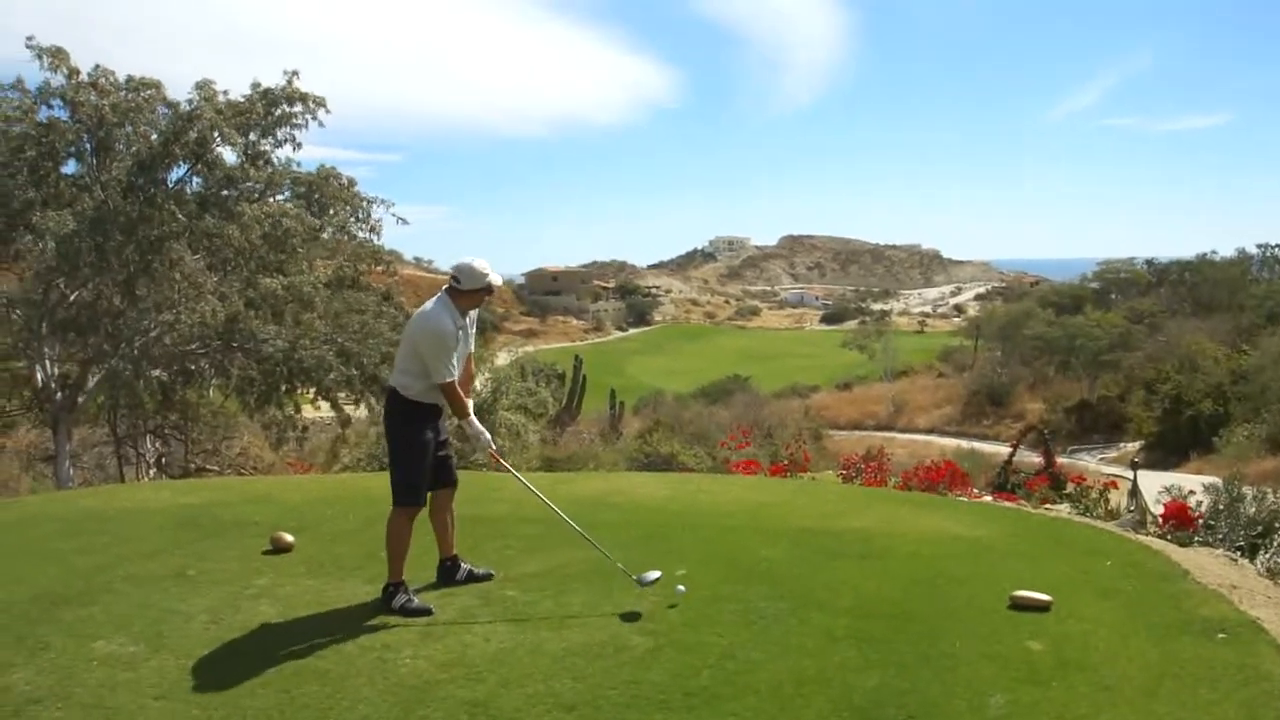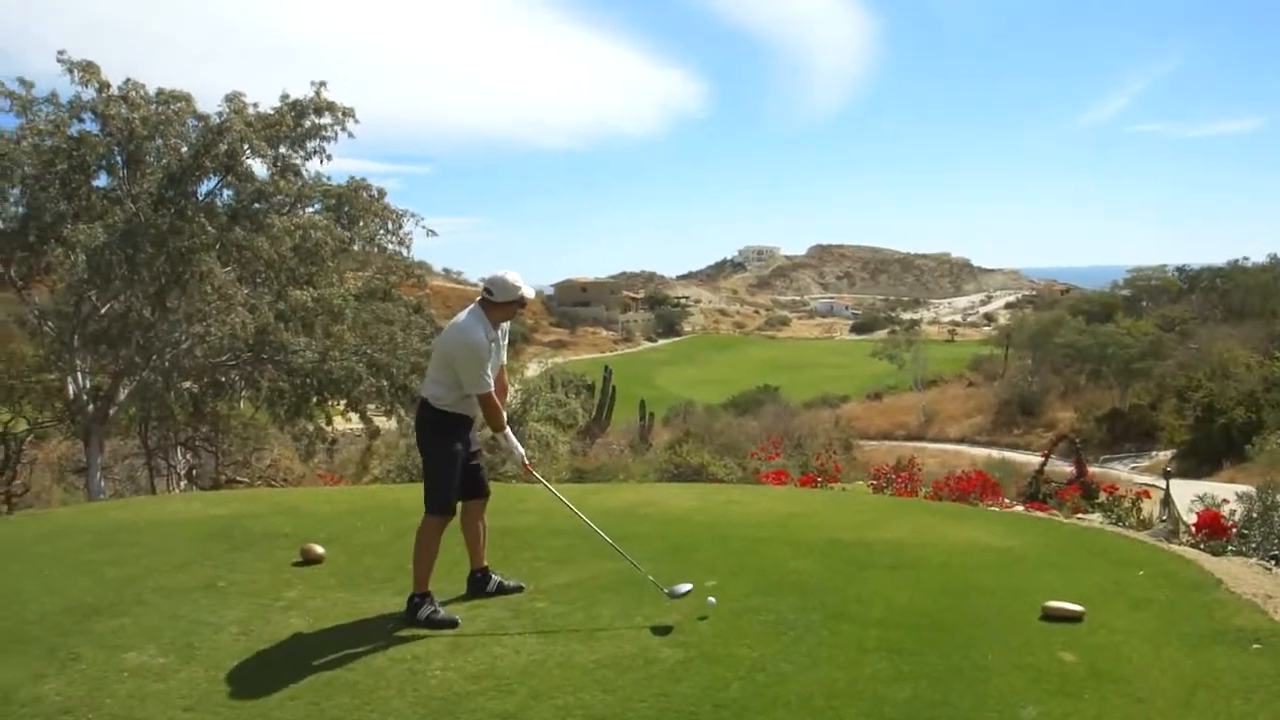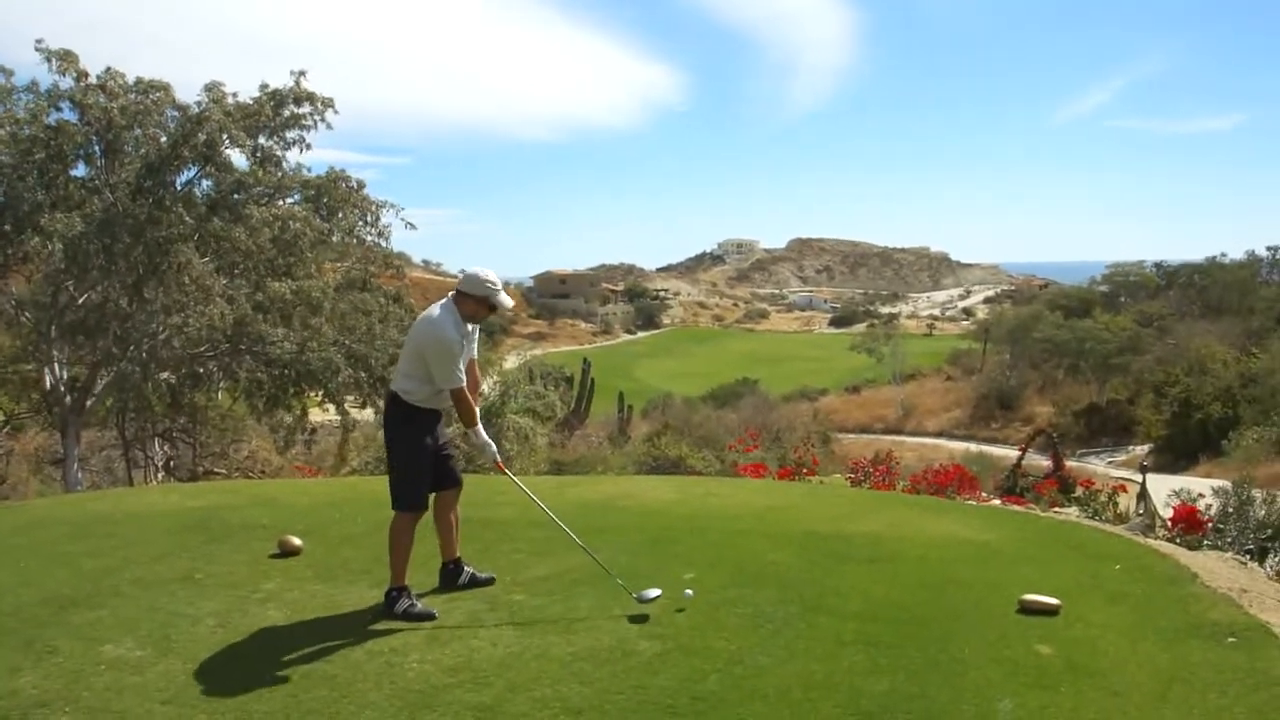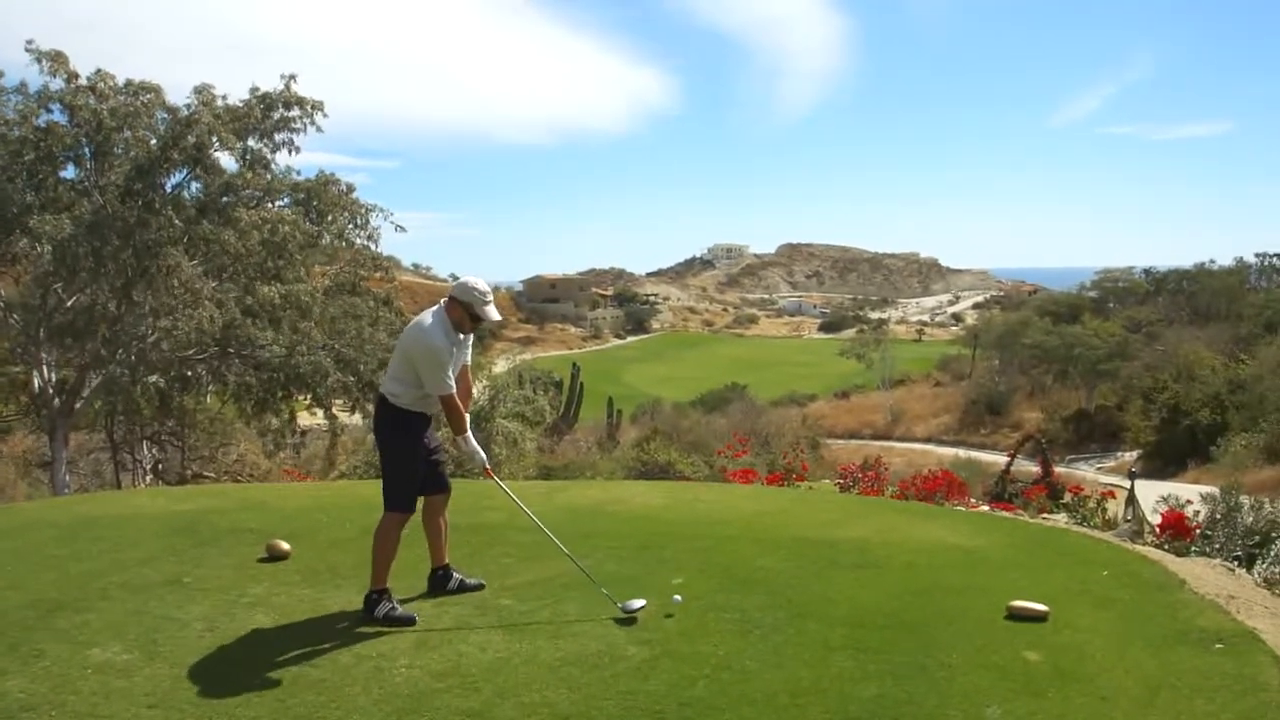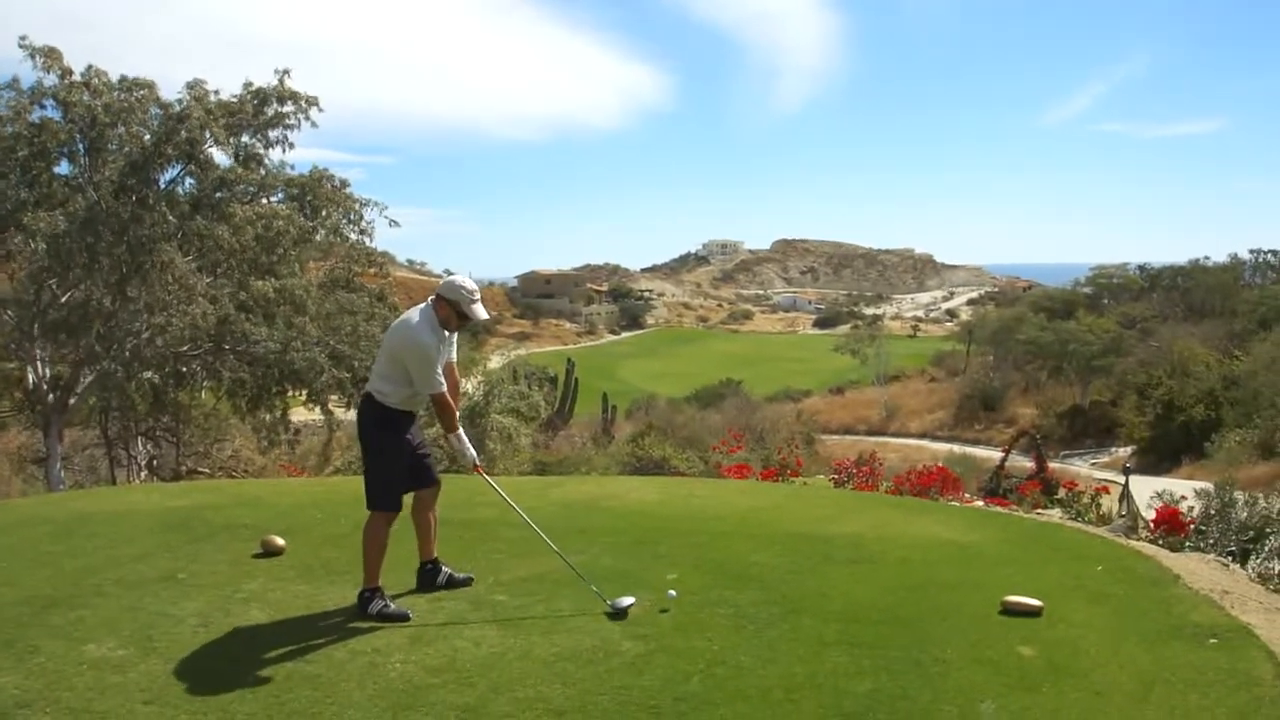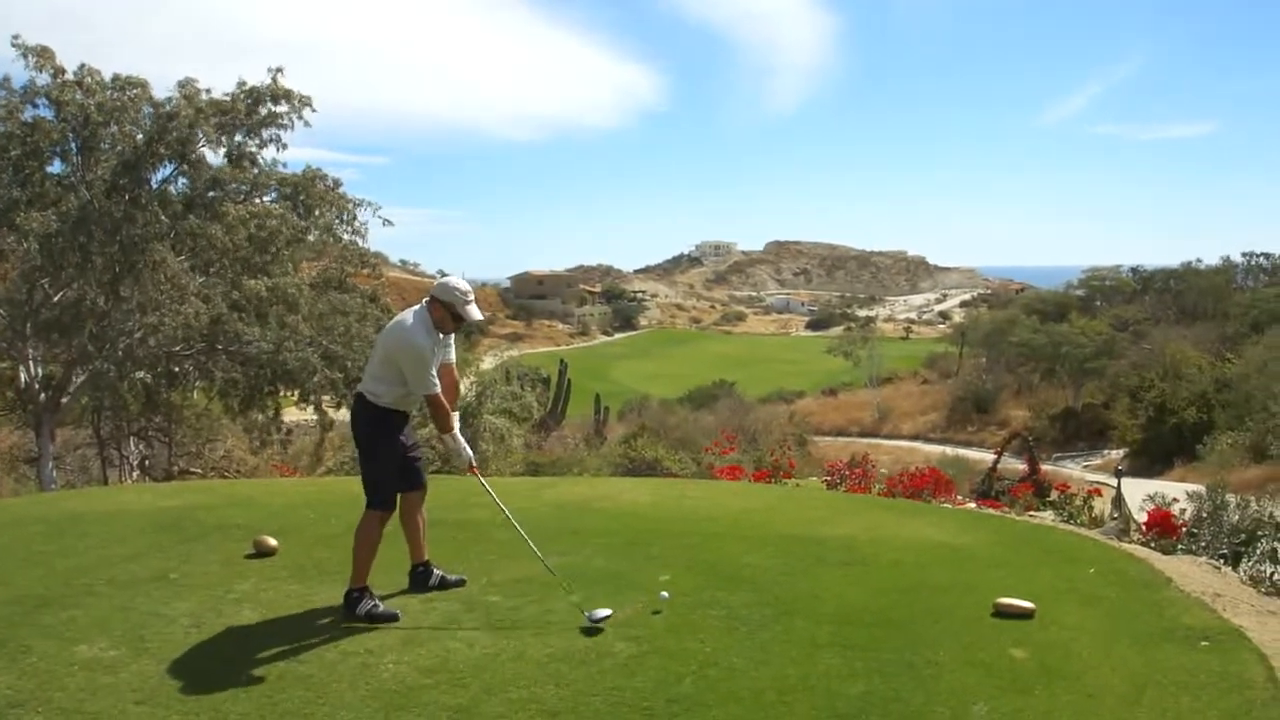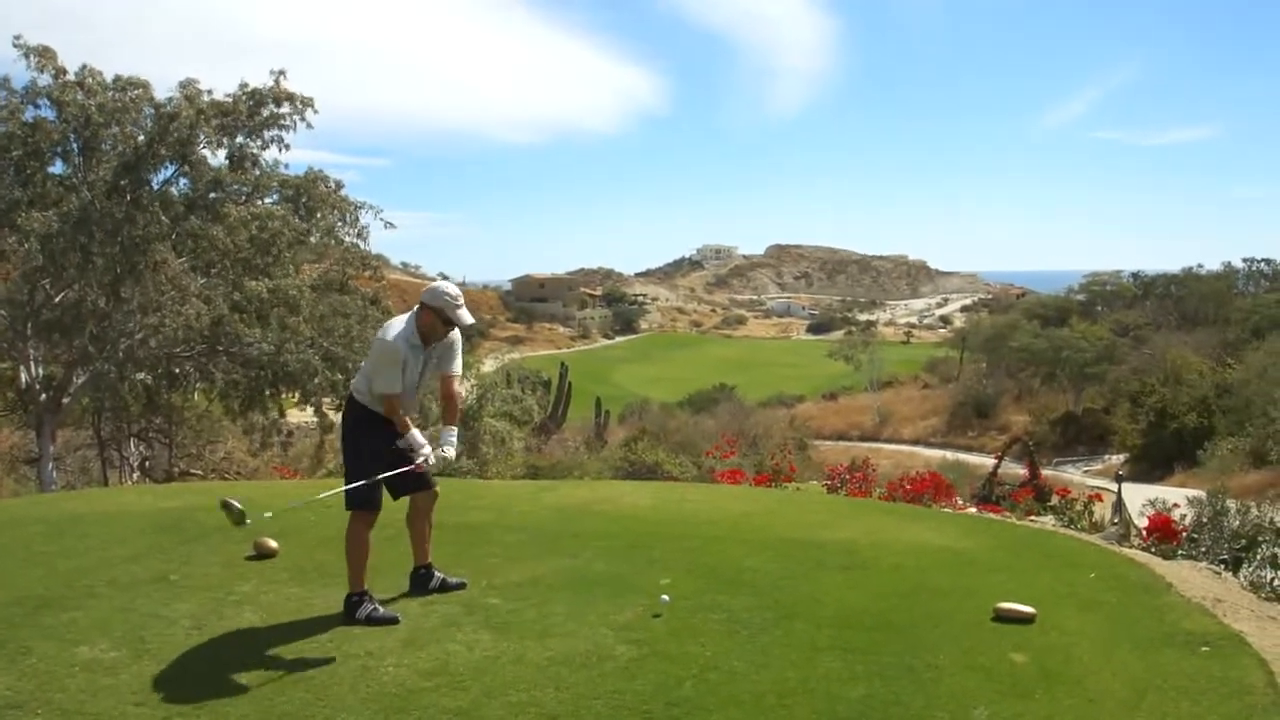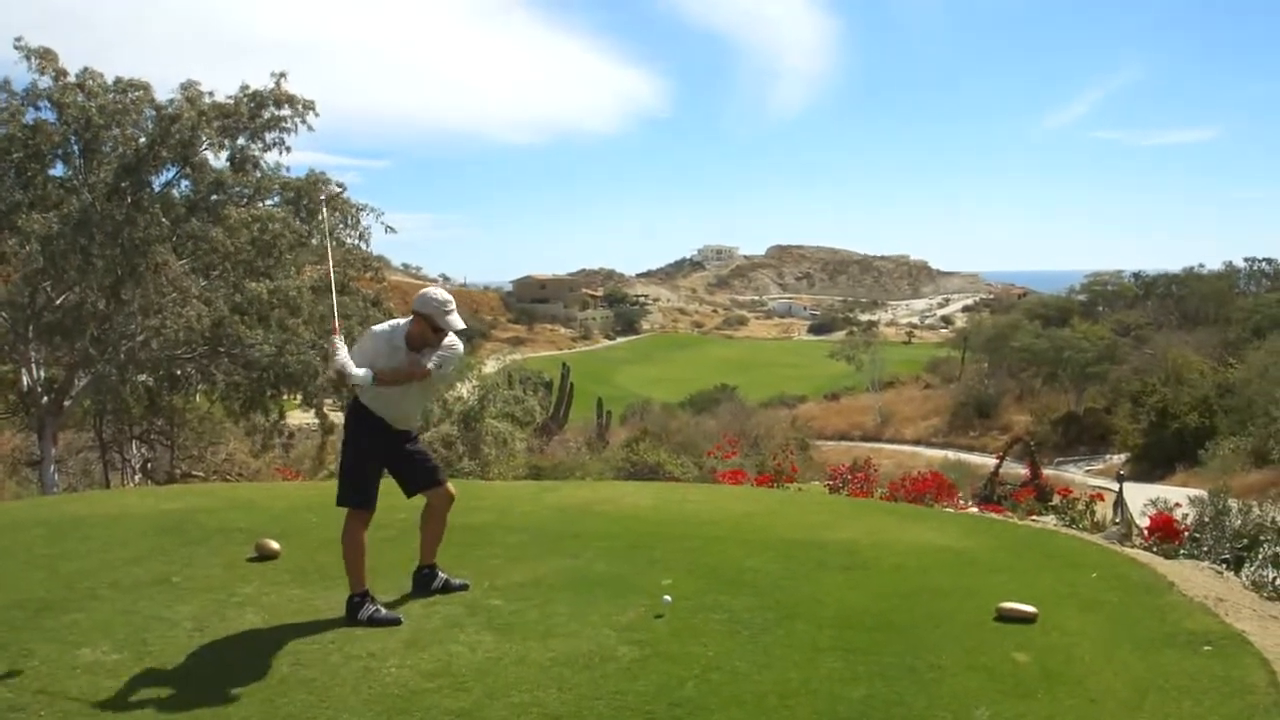
dt=0.3s
person 1, frame 1
left shoulder: (465, 314)
right shoulder: (436, 324)
left elbow: (466, 366)
right elbow: (449, 387)
left wrist: (467, 410)
right wrist: (473, 426)
left hip: (431, 410)
right hip: (409, 412)
left knee: (444, 489)
right knee: (408, 503)
left ankle: (450, 565)
right ankle: (394, 587)
person 1, frame 2
left shoulder: (496, 325)
right shoulder: (470, 337)
left elbow: (499, 378)
right elbow: (486, 398)
left wrist: (502, 425)
right wrist: (509, 440)
left hip: (462, 421)
right hip: (440, 422)
left knee: (476, 499)
right knee: (439, 512)
left ankle: (480, 576)
right ankle: (419, 599)
person 1, frame 3
left shoulder: (467, 319)
right shoulder: (441, 332)
left elbow: (472, 373)
right elbow: (459, 393)
left wrist: (475, 423)
right wrist: (480, 437)
left hip: (430, 414)
right hip: (408, 416)
left knee: (449, 489)
right knee: (410, 507)
left ankle: (452, 568)
right ankle: (397, 592)
person 1, frame 4
left shoulder: (461, 326)
right shoulder: (431, 338)
left elbow: (464, 378)
right elbow: (448, 399)
left wrist: (465, 427)
right wrist: (469, 444)
left hip: (420, 418)
right hip: (398, 419)
left knee: (438, 494)
right knee: (399, 509)
left ankle: (441, 574)
right ankle: (377, 595)
person 1, frame 5
left shoulder: (444, 323)
right shoulder: (419, 338)
left elbow: (451, 376)
right elbow: (440, 399)
left wrist: (455, 429)
right wrist: (460, 442)
left hip: (403, 416)
right hip: (382, 418)
left knee: (428, 487)
right knee: (385, 508)
left ankle: (430, 569)
right ankle: (370, 594)
person 1, frame 6
left shoulder: (440, 325)
right shoulder: (415, 340)
left elbow: (449, 378)
right elbow: (434, 400)
left wrist: (455, 426)
right wrist: (457, 443)
left hip: (396, 415)
right hip: (376, 417)
left knee: (415, 491)
right knee: (381, 507)
left ankle: (421, 571)
right ankle: (357, 593)
person 1, frame 7
left shoulder: (451, 339)
right shoulder: (392, 341)
left elbow: (450, 387)
right elbow: (390, 403)
left wrist: (449, 437)
right wrist: (418, 443)
left hip: (400, 426)
right hip: (366, 419)
left knee: (425, 494)
right knee: (366, 510)
left ankle: (422, 574)
right ankle: (356, 598)
person 1, frame 8
left shoulder: (451, 348)
right shoulder: (379, 336)
left elbow: (403, 376)
right elbow: (344, 369)
left wrist: (358, 374)
right wrist: (339, 353)
left hip: (405, 430)
right hip: (367, 423)
left knee: (443, 495)
right knee: (360, 510)
left ankle: (426, 574)
right ankle: (359, 599)
